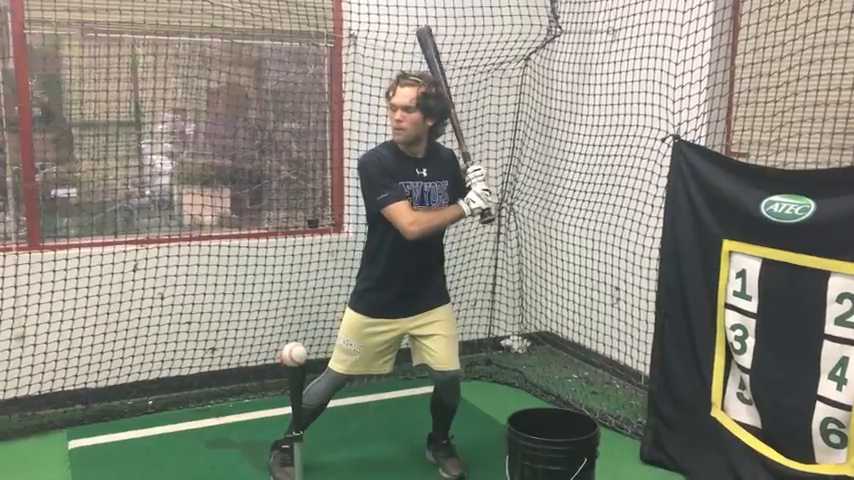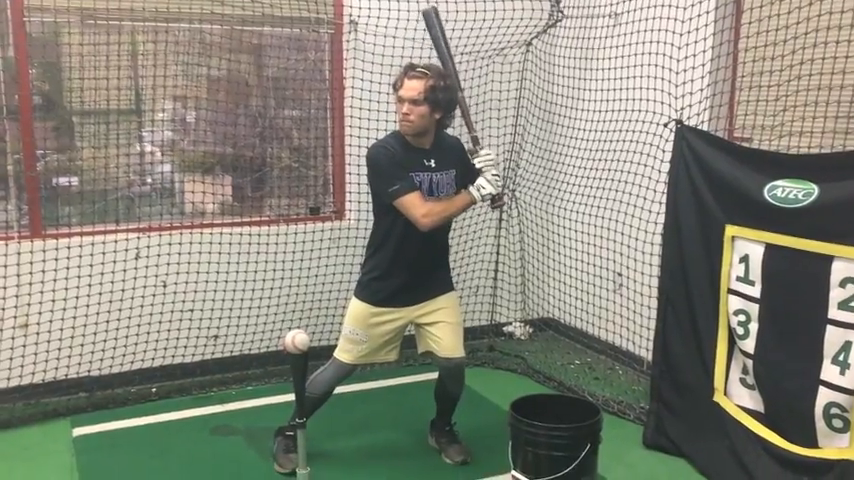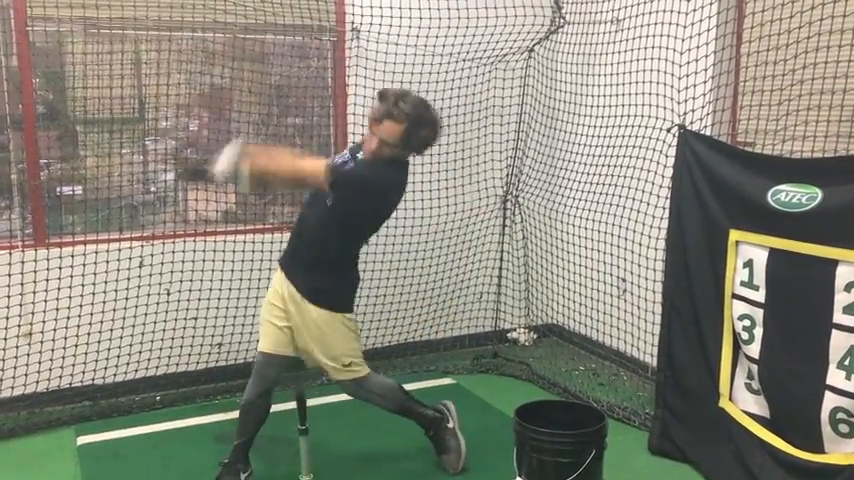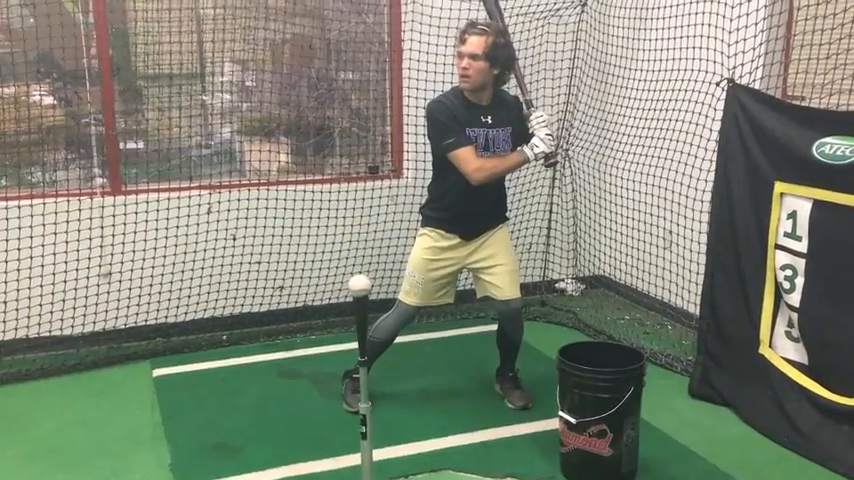
dt=1s
person 1, frame 1
left shoulder: (446, 160)
right shoulder: (375, 163)
left elbow: (457, 213)
right elbow: (410, 225)
left wrist: (476, 193)
right wrist: (465, 205)
left hip: (430, 297)
right hip: (377, 300)
left knee: (449, 376)
right knee: (335, 378)
left ankle: (439, 443)
right ankle: (285, 446)
person 1, frame 2
left shoulder: (452, 149)
right shoulder: (383, 154)
left elbow: (477, 192)
right elbow: (424, 216)
left wrist: (485, 175)
right wrist: (476, 193)
left hip: (435, 285)
right hip: (382, 289)
left knee: (453, 363)
right knee: (341, 366)
left ankle: (442, 428)
right ankle: (289, 432)
person 1, frame 3
left shoulder: (378, 179)
right shoulder: (368, 156)
left elbow: (304, 171)
left wrist: (242, 157)
left hip: (323, 296)
right hip: (291, 278)
left knee: (356, 378)
right knee: (265, 369)
left ankle: (437, 420)
person 1, frame 4
left shoulder: (511, 107)
right shoulder: (442, 109)
left elbow: (527, 155)
right elbow: (475, 171)
left wrist: (540, 136)
right wrist: (529, 152)
left hip: (491, 229)
right hip: (442, 231)
left knee: (511, 306)
right knee: (405, 311)
left ankle: (507, 375)
right ankle: (356, 375)
